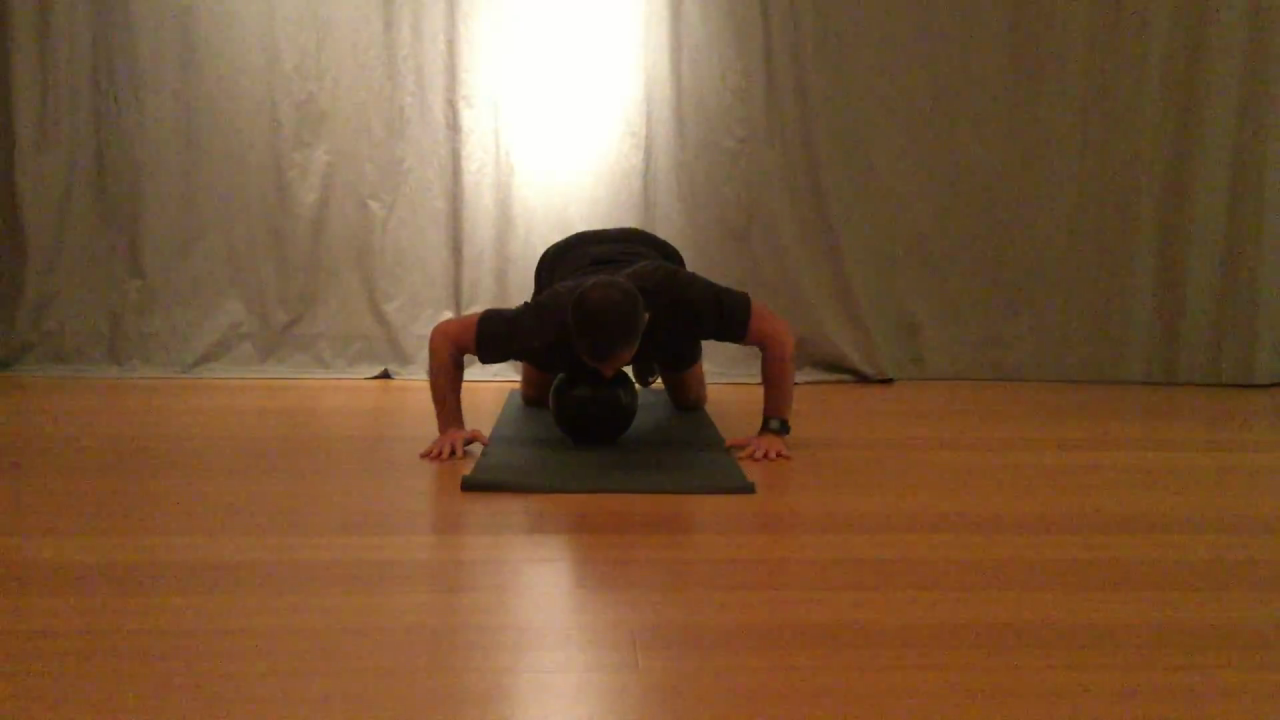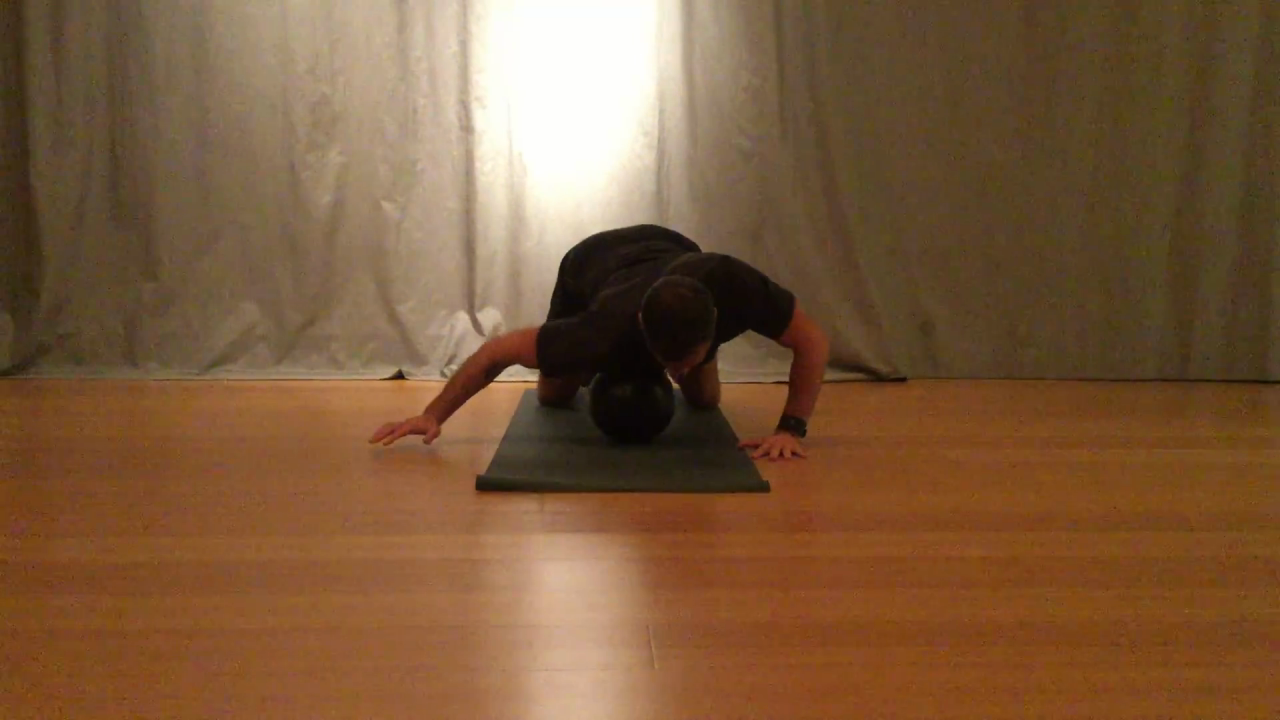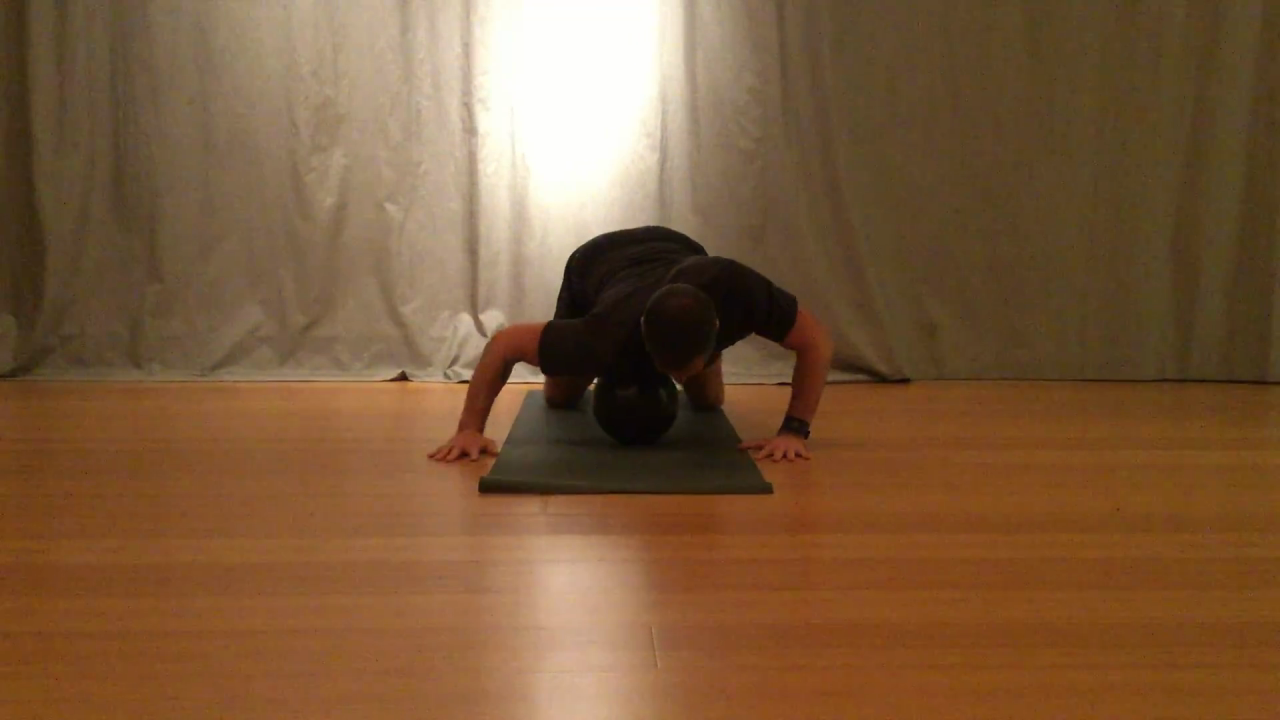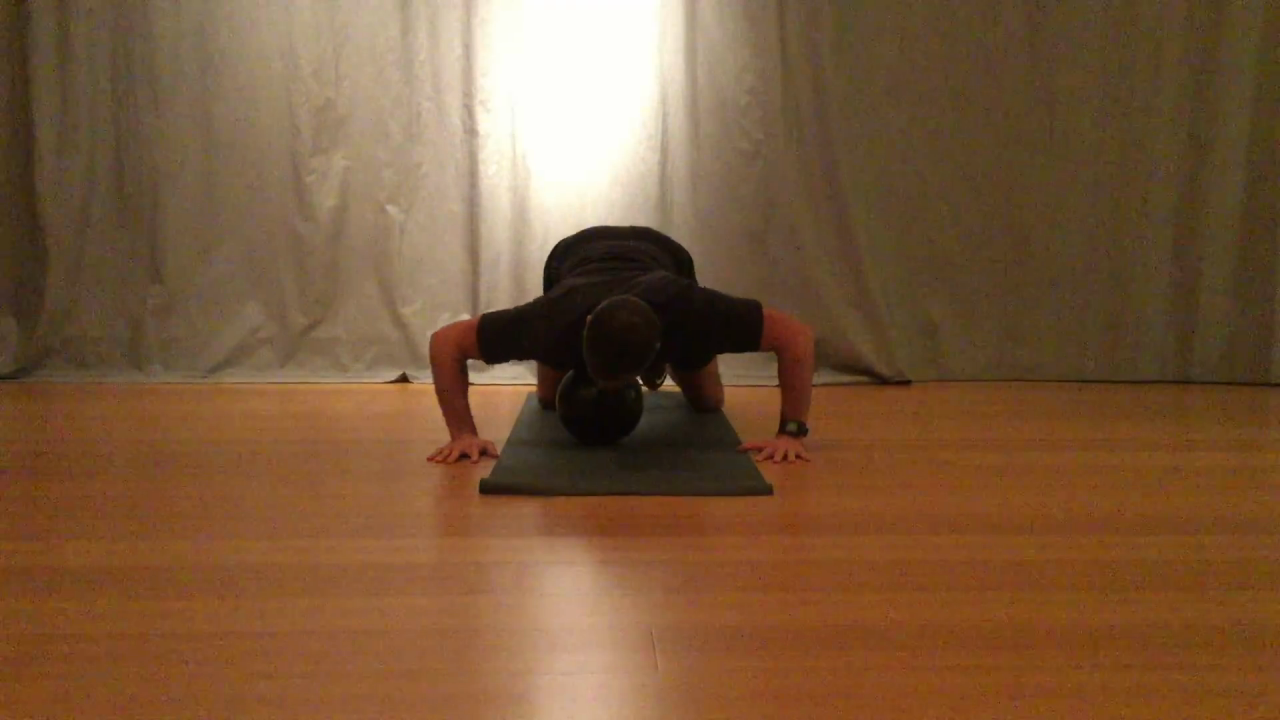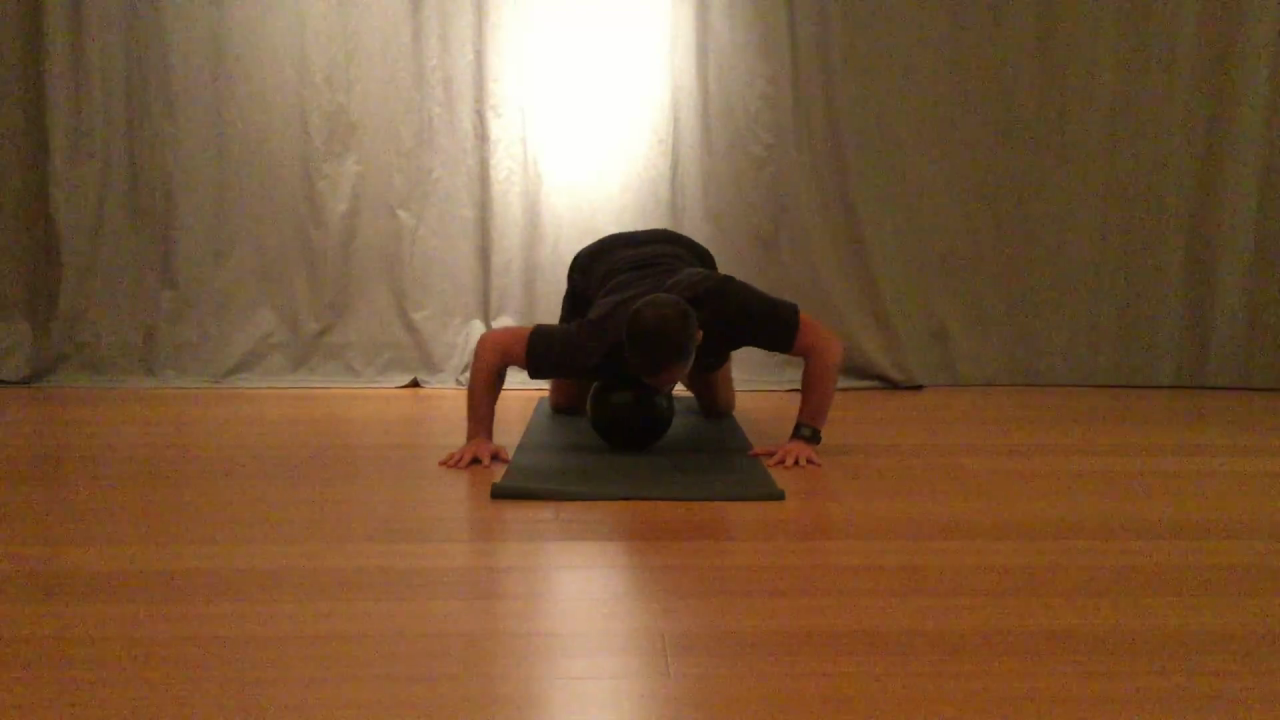
dt=1s
person 1, frame 1
left shoulder: (677, 296)
right shoulder: (548, 321)
left elbow: (779, 336)
right elbow: (444, 336)
left wrist: (773, 429)
right wrist: (450, 426)
left hip: (649, 256)
left knee: (691, 399)
right knee: (535, 396)
left ankle: (651, 364)
person 1, frame 2
left shoulder: (732, 285)
right shoulder: (607, 329)
left elbow: (813, 343)
right elbow: (499, 348)
left wrist: (791, 428)
right wrist: (433, 415)
left hip: (670, 252)
right hip: (588, 265)
left knee: (705, 398)
right knee: (553, 395)
right ankle: (590, 364)
person 1, frame 3
left shoulder: (733, 289)
right shoulder: (608, 336)
left elbow: (817, 343)
right elbow: (503, 343)
left wrist: (794, 430)
right wrist: (470, 427)
left hip: (676, 255)
right hip: (594, 265)
left knee: (709, 400)
right knee: (559, 398)
person 1, frame 4
left shoulder: (685, 308)
right shoulder: (554, 321)
left elbow: (797, 337)
right elbow: (444, 342)
left wrist: (791, 431)
right wrist: (462, 433)
left hip: (660, 256)
left knee: (708, 401)
right knee: (550, 399)
left ankle: (665, 366)
person 1, frame 5
left shoulder: (725, 304)
right shoulder: (600, 337)
left elbow: (825, 346)
right elbow: (490, 345)
left wrist: (805, 436)
right wrist: (478, 437)
left hip: (681, 259)
right hip: (597, 265)
left knee: (719, 405)
right knee: (564, 404)
